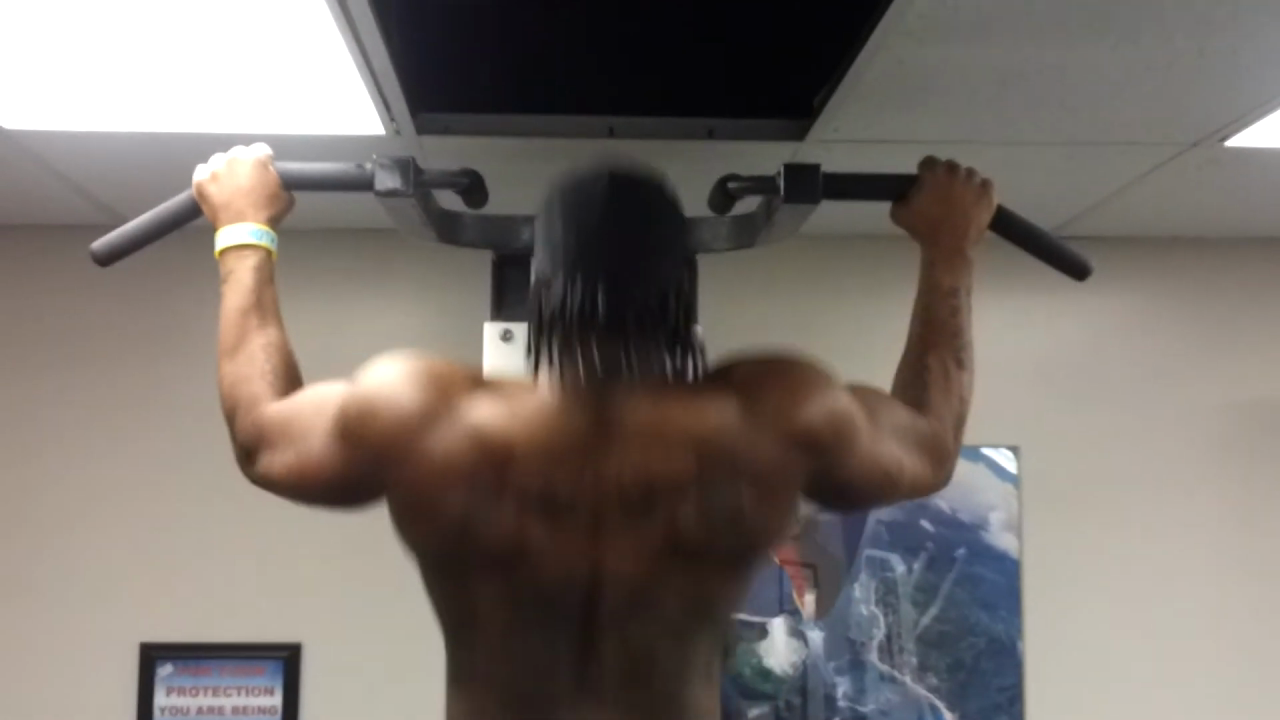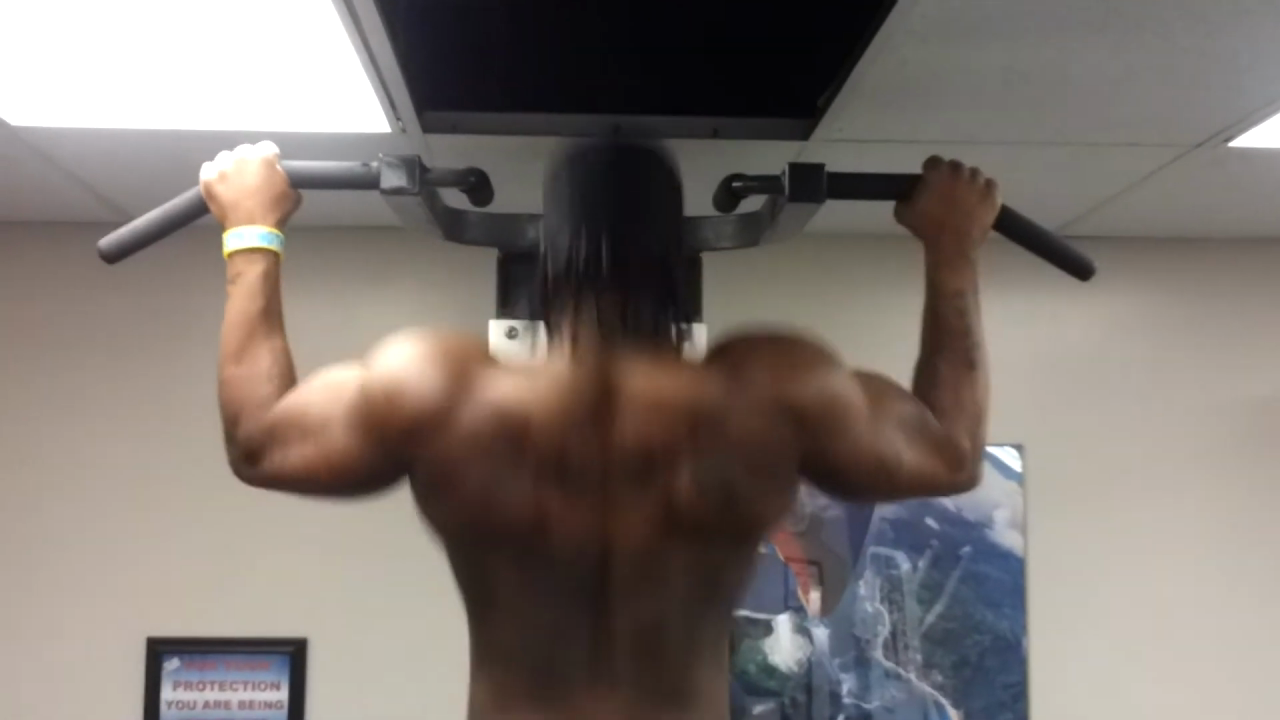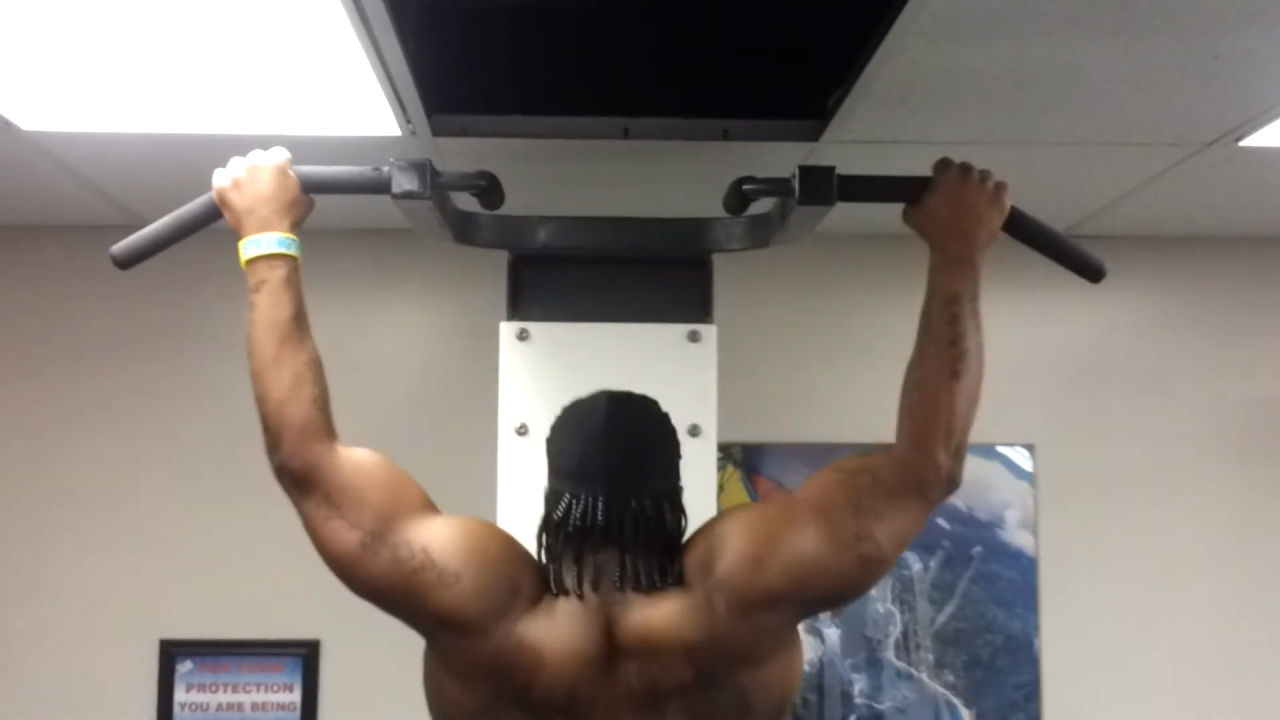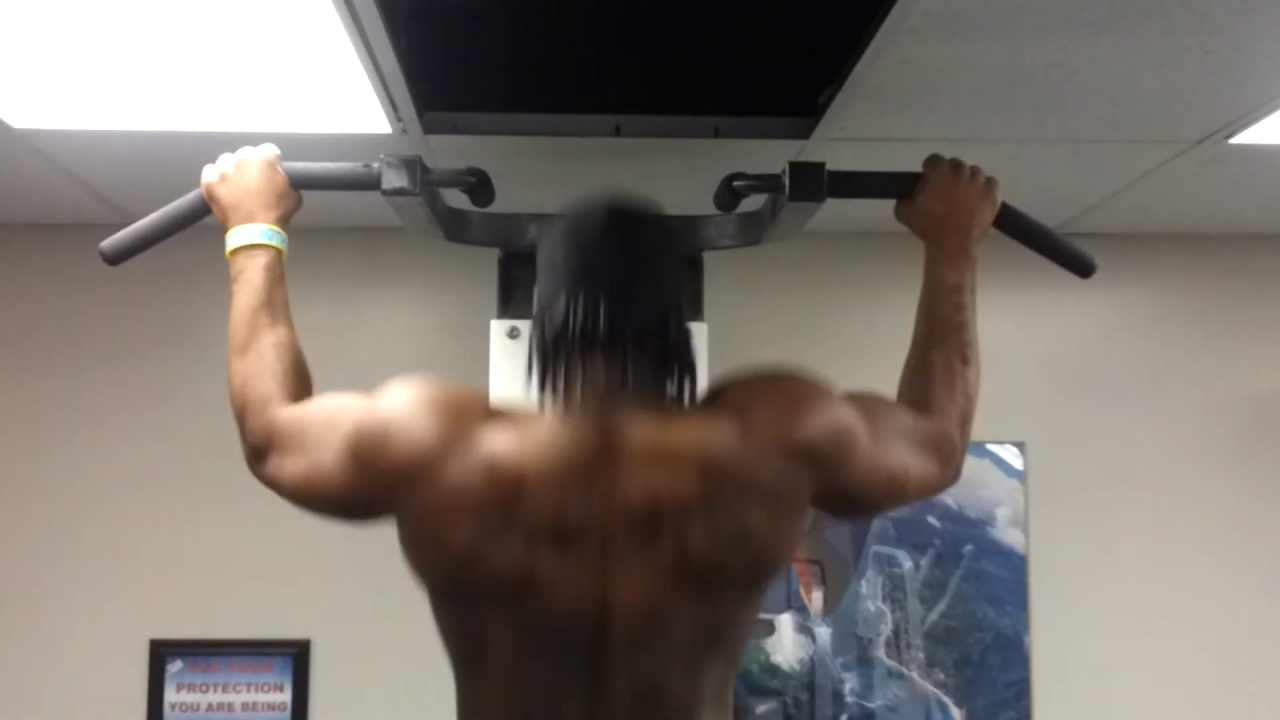
dt=0.4s
person 1, frame 1
left shoulder: (426, 416)
right shoulder: (767, 417)
left elbow: (258, 433)
right elbow: (930, 450)
left wrist: (243, 232)
right wrist: (948, 252)
person 1, frame 2
left shoulder: (438, 390)
right shoulder: (771, 390)
left elbow: (255, 436)
right elbow: (952, 451)
left wrist: (251, 233)
right wrist: (951, 251)
person 1, frame 3
left shoulder: (480, 612)
right shoulder: (739, 605)
left elbow: (305, 455)
right elbow: (927, 464)
left wrist: (270, 242)
right wrist: (955, 255)
person 1, frame 4
left shoulder: (440, 445)
right shoulder: (767, 442)
left elbow: (269, 436)
right elbow: (936, 449)
left wrist: (255, 233)
right wrist: (951, 249)
